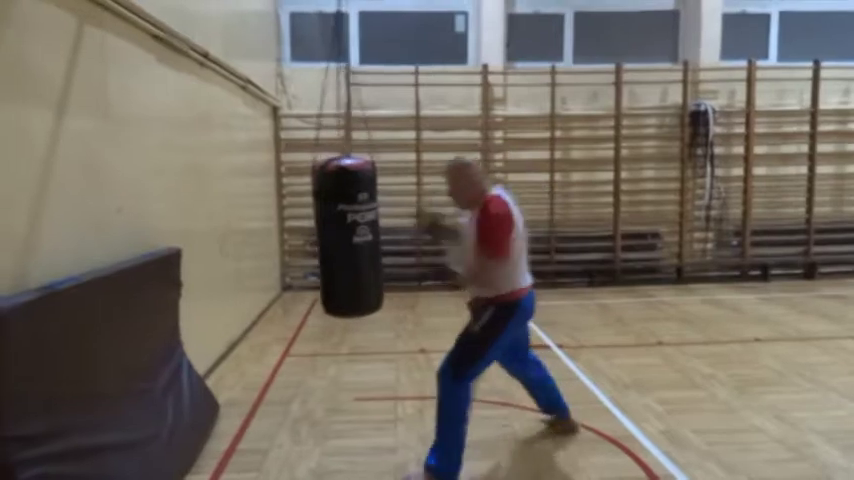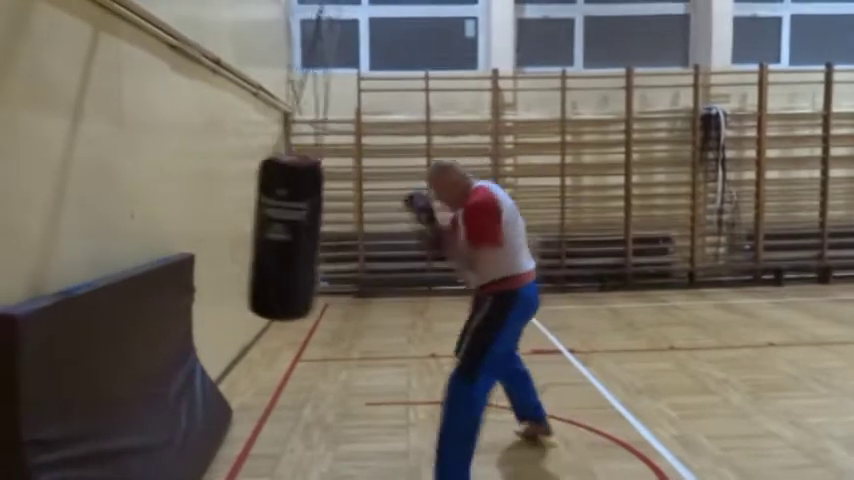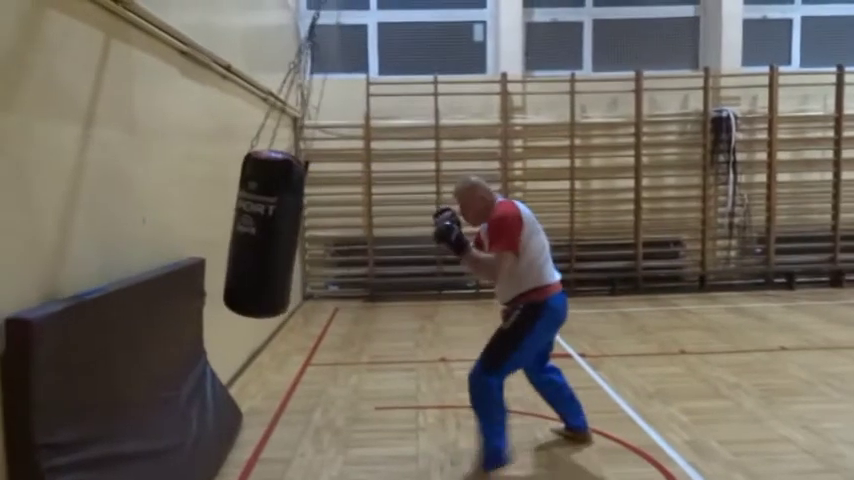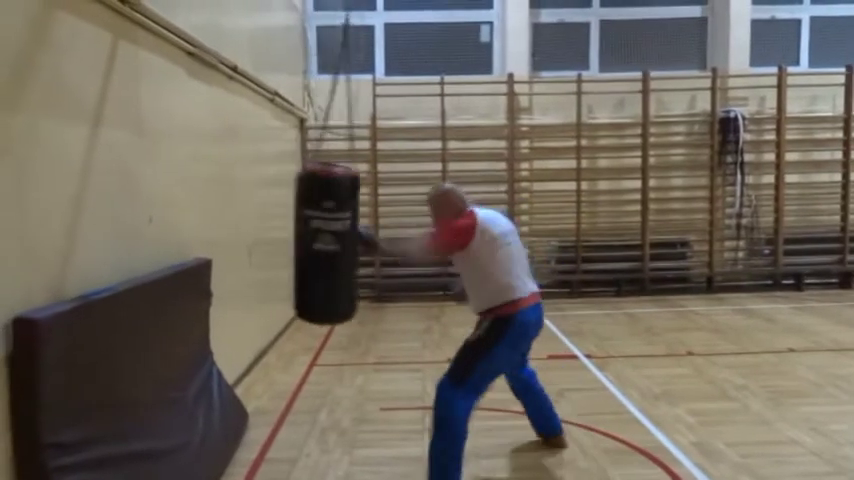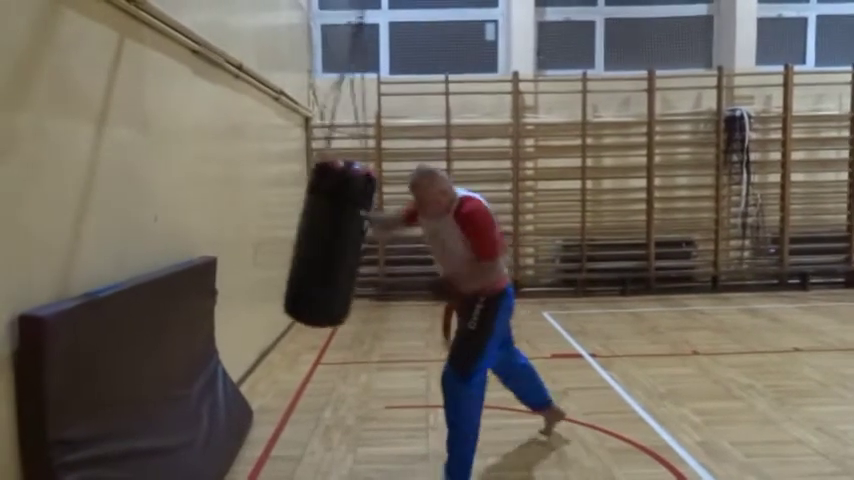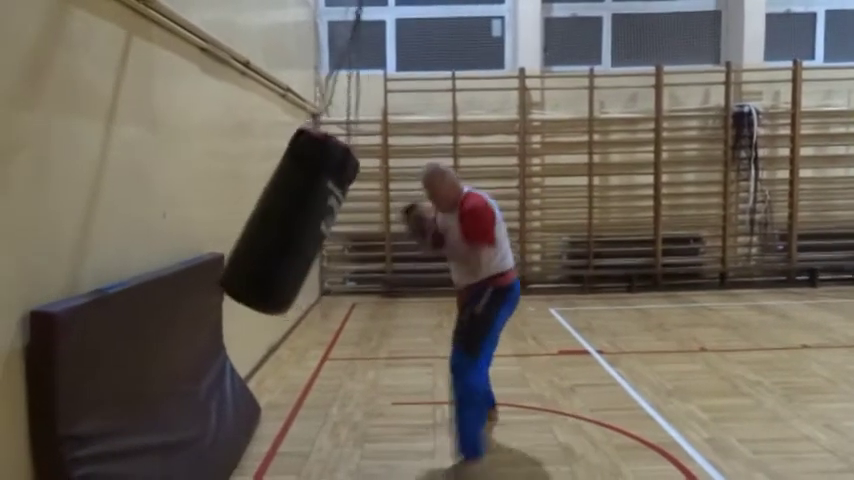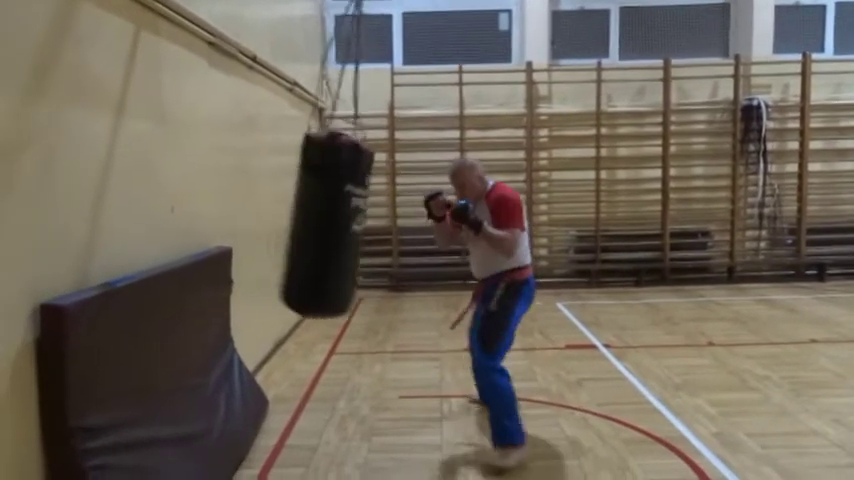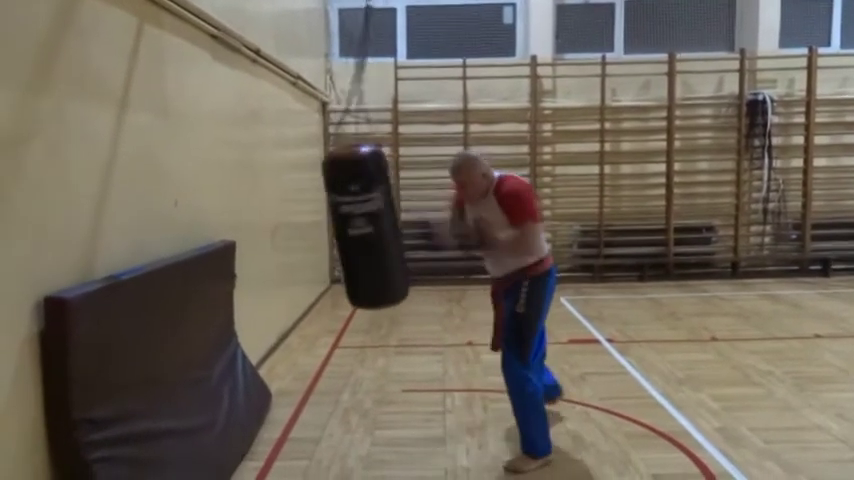
dt=0.4s
person 1, frame 1
left shoulder: (495, 211)
right shoulder: (487, 201)
left elbow: (488, 274)
right elbow: (469, 236)
right wrist: (441, 227)
left hip: (503, 306)
right hip: (512, 301)
left knee: (454, 376)
right knee: (520, 358)
right ankle: (562, 418)
person 1, frame 2
left shoulder: (481, 201)
right shoulder: (482, 196)
left elbow: (473, 263)
right elbow: (457, 242)
left wrist: (444, 240)
right wrist: (437, 226)
left hip: (506, 296)
right hip: (520, 291)
left knee: (468, 380)
right knee: (504, 358)
right ankle: (536, 420)
person 1, frame 3
left shoulder: (505, 214)
right shoulder: (493, 222)
left elbow: (496, 272)
right elbow: (482, 267)
left wrist: (461, 246)
right wrist: (459, 242)
left hip: (536, 307)
right hip: (548, 303)
left knee: (485, 377)
right knee: (538, 366)
left ankle: (494, 458)
right ankle: (578, 428)
person 1, frame 4
left shoulder: (467, 223)
right shoulder: (491, 216)
left elbow: (419, 249)
left wrist: (374, 242)
left hip: (507, 319)
right hip: (530, 310)
left knee: (454, 392)
right knee: (516, 371)
right ankle: (553, 433)
person 1, frame 5
left shoulder: (473, 211)
right shoulder: (431, 206)
left elbow: (494, 268)
right elbow: (392, 222)
left wrist: (453, 284)
right wrist: (366, 217)
left hip: (489, 299)
right hip: (475, 298)
left knee: (459, 381)
right knee: (505, 357)
right ankle: (549, 409)
person 1, frame 6
left shoulder: (475, 206)
right shoulder: (444, 209)
left elbow: (476, 261)
right elbow: (434, 243)
left wrist: (443, 244)
right wrist: (419, 226)
left hip: (496, 290)
right hip: (476, 290)
left knee: (465, 364)
right knee: (465, 352)
left ankle: (472, 455)
right ankle: (484, 407)
person 1, frame 7
left shoulder: (503, 197)
right shoulder: (472, 201)
left elbow: (510, 246)
right elbow: (446, 240)
left wrist: (478, 227)
right wrist: (442, 214)
left hip: (511, 285)
right hip: (496, 284)
left knee: (486, 360)
right knee: (479, 343)
left ankle: (511, 442)
right ankle: (491, 394)
person 1, frame 8
left shoulder: (514, 189)
right shoulder: (466, 195)
left elbow: (529, 240)
left wrist: (490, 242)
left hip: (531, 279)
right hip: (506, 280)
left knee: (517, 362)
right knee: (526, 347)
left ankle: (537, 451)
right ankle: (549, 390)
